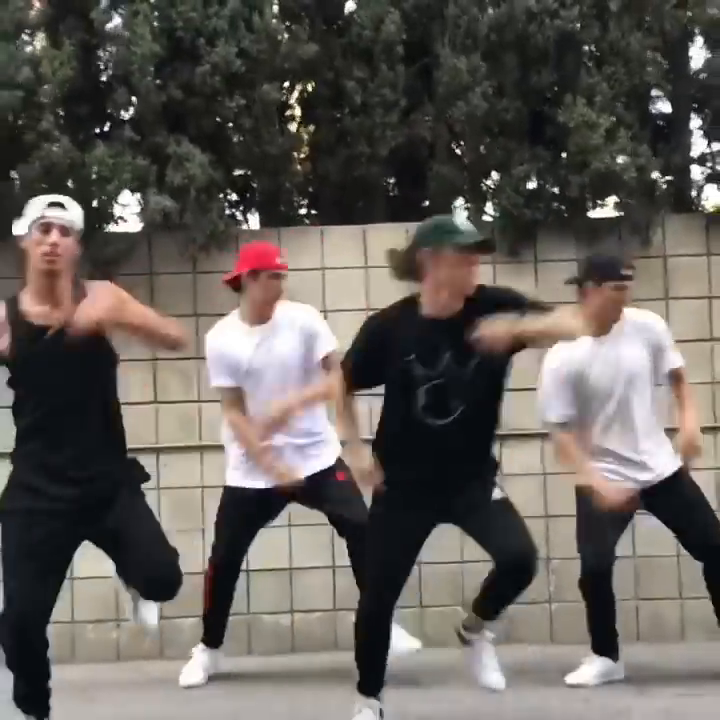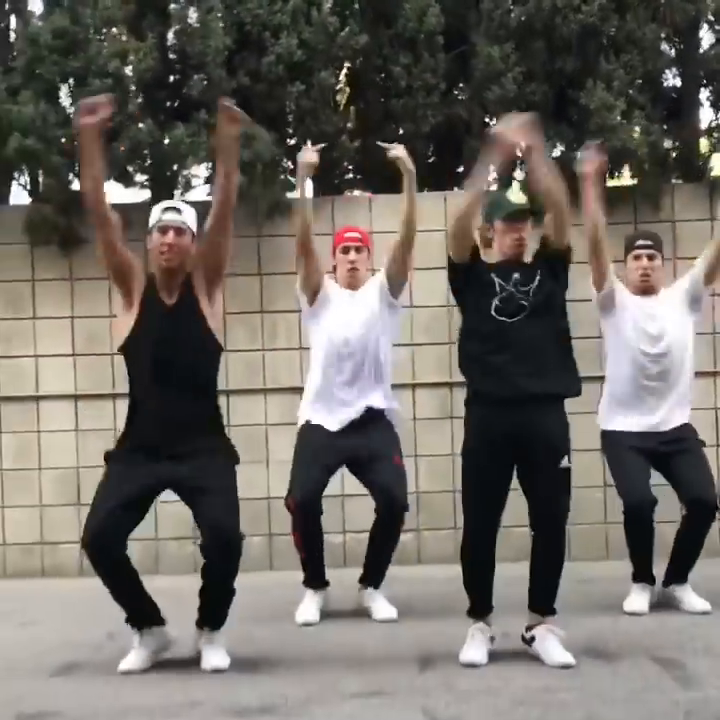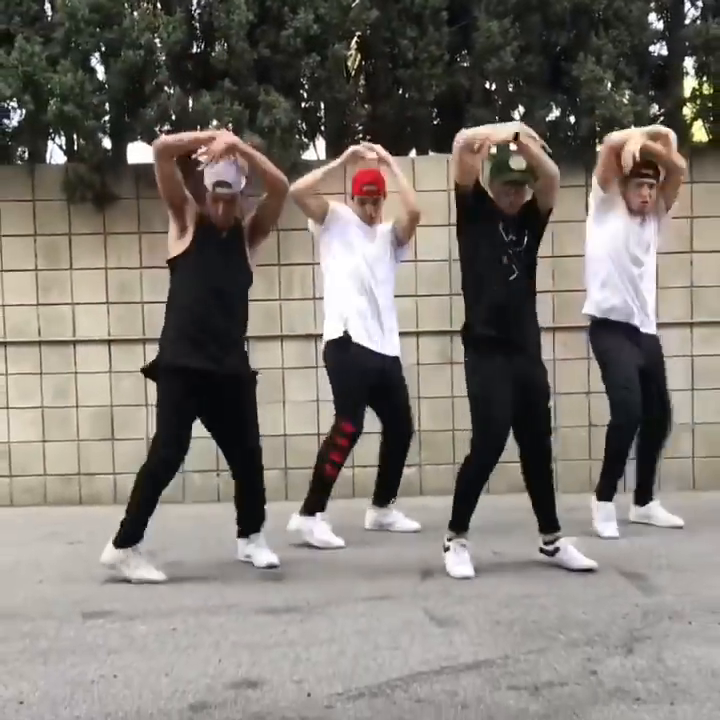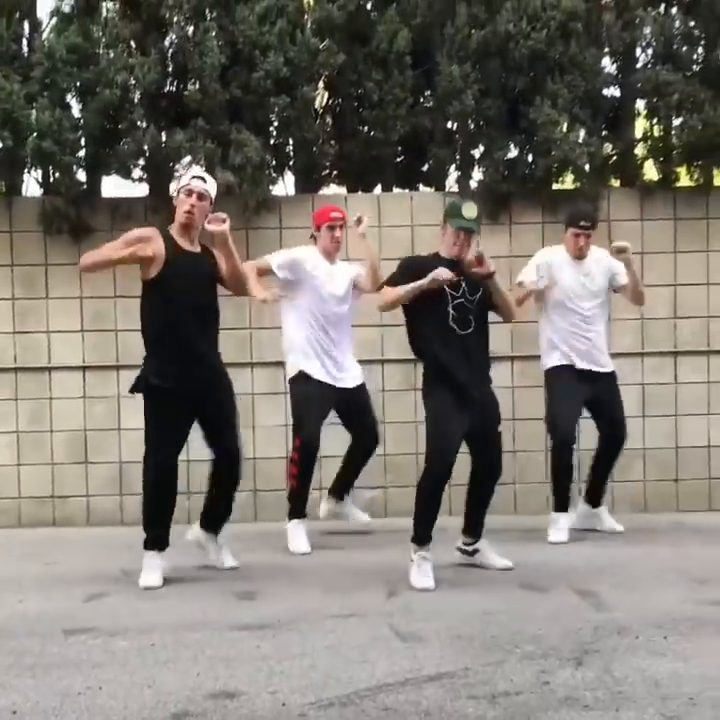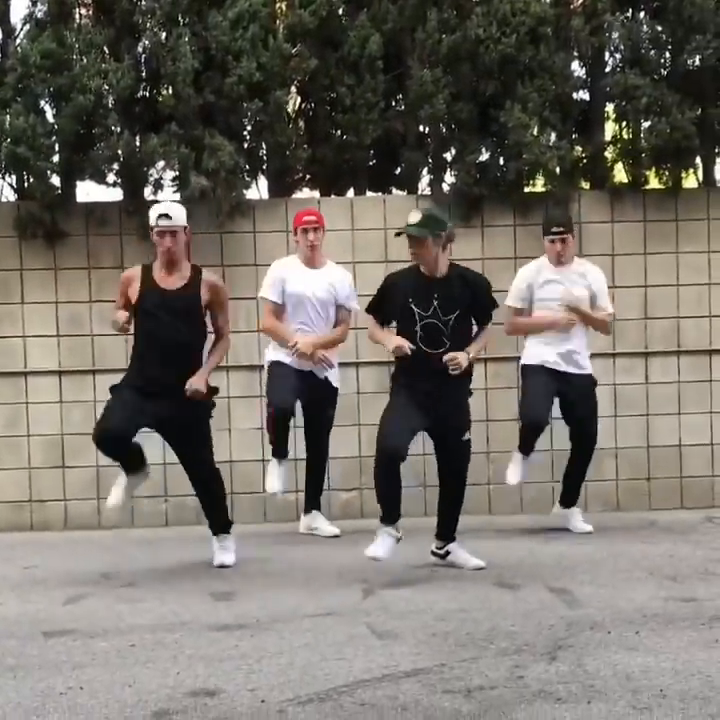
dt=0.7s
person 1, frame 1
left shoulder: (102, 296)
left elbow: (173, 336)
left wrist: (104, 318)
left hip: (107, 480)
left knee: (163, 578)
left ankle: (146, 586)
person 1, frame 2
left shoulder: (206, 285)
right shoulder: (132, 286)
left elbow: (224, 209)
right elbow: (96, 209)
left wrist: (229, 143)
right wrist: (89, 138)
left hip: (203, 447)
right hip: (141, 447)
left knee: (224, 537)
right knee: (99, 535)
left ankle: (211, 632)
right ankle: (149, 631)
person 1, frame 3
left shoulder: (250, 233)
right shoulder: (185, 219)
left elbow: (279, 189)
right elbow: (161, 152)
left wrist: (239, 146)
left hip: (228, 366)
right hip: (180, 362)
left knee: (247, 458)
right knee: (168, 453)
left ankle: (251, 534)
right ankle: (125, 547)
person 1, frame 4
left shoulder: (210, 251)
right shoulder: (148, 239)
left elbow: (240, 287)
right elbow: (87, 262)
left wrist: (224, 238)
right wrist: (133, 255)
left hip: (209, 369)
right hip: (164, 373)
left knee: (229, 457)
right knee: (161, 461)
left ankle: (209, 532)
right ankle: (155, 552)
person 1, frame 5
left shoulder: (208, 283)
right shoulder: (133, 278)
left elbow: (224, 335)
right elbow: (121, 316)
left wrist: (204, 373)
right wrist: (120, 320)
left hip: (187, 390)
right hip: (141, 385)
left knee: (202, 472)
right knee: (107, 433)
left ankle: (222, 535)
right ankle: (133, 467)
person 2, frame 1
left shoulder: (494, 306)
right shoulder: (386, 327)
left elbow: (570, 323)
right elbow: (345, 384)
left wrist: (517, 330)
right wrist: (357, 449)
left hip: (469, 475)
right hip: (402, 482)
left knee: (520, 560)
right knee: (378, 596)
left ankle: (477, 628)
person 2, frame 2
left shoulder: (551, 264)
right shoulder: (469, 271)
left elbow: (561, 212)
right elbow: (458, 227)
left wrist: (532, 148)
right wrist: (492, 155)
left hip: (544, 410)
right hip: (488, 412)
left knee: (551, 524)
right knee: (480, 526)
left ankle: (540, 625)
right ankle: (480, 623)
person 2, frame 3
left shoulder: (533, 216)
right shoulder: (475, 210)
left elbow: (549, 178)
right elbow: (464, 145)
left wrist: (525, 143)
right wrist: (507, 131)
left hip: (525, 351)
right hip: (485, 351)
left knee: (538, 450)
right knee: (487, 448)
left ankle: (552, 538)
right ankle: (456, 539)
person 2, frame 4
left shoulder: (475, 271)
right shoulder: (416, 266)
left elbow: (509, 314)
right elbow: (384, 301)
left wrist: (489, 277)
right wrist: (429, 281)
left hip: (478, 384)
right hip: (442, 385)
left knee: (489, 466)
right knee: (440, 463)
left ankle: (471, 542)
right ankle: (421, 551)
person 2, frame 5
left shoulder: (471, 282)
right shoulder: (397, 283)
left elbow: (489, 326)
right elbow: (374, 324)
left wrist: (469, 353)
right wrist: (388, 338)
left hip: (453, 393)
right hip: (409, 391)
left knee: (454, 475)
right knee: (389, 450)
left ankle: (444, 545)
right ankle: (388, 527)
person 3, frame 1
left shoulder: (302, 320)
right shoulder: (220, 338)
left elbow: (337, 377)
right elbow: (234, 414)
left wrist: (292, 404)
right wrist: (265, 457)
left hip: (316, 457)
right hip: (252, 468)
left knee: (361, 529)
right knee: (224, 558)
right ankle: (210, 647)
person 3, frame 2
left shoulder: (384, 292)
right shoulder: (319, 294)
left elbow: (404, 245)
right elbow: (305, 246)
left wrist: (409, 179)
right wrist: (304, 181)
left hip: (371, 418)
right hip: (321, 419)
left knee: (394, 500)
right knee: (300, 502)
left ankle: (372, 587)
right ankle: (314, 588)
person 3, frame 3
left shoulder: (392, 234)
right shoulder: (335, 220)
left elbow: (414, 212)
right elbow: (298, 192)
left wrist: (389, 161)
right wrist: (342, 160)
left hip: (385, 344)
right hip: (347, 340)
left knee: (400, 426)
right knee: (348, 424)
left ankle: (383, 507)
right ankle: (311, 515)
person 3, frame 4
left shoulder: (349, 268)
right shoulder: (298, 258)
left elbow: (374, 285)
right elbow: (250, 268)
left wrist: (365, 239)
right wrist: (257, 290)
left hip: (345, 370)
right hip: (309, 369)
left knee: (368, 434)
right knee: (306, 440)
left ankle: (337, 497)
right ankle: (296, 520)
person 3, frame 5
left shoulder: (340, 276)
right shoulder: (281, 270)
left elbow: (344, 328)
right elbow: (267, 321)
left wrist: (314, 344)
right wrist: (297, 345)
left hip: (323, 369)
right hip: (286, 360)
left knee: (318, 443)
right knee: (279, 407)
left ankle: (312, 513)
right ankle: (279, 459)
person 4, frame 1
left shoulder: (645, 326)
right shoulder: (564, 359)
left elbow: (677, 376)
right elbow: (561, 435)
right wrist: (598, 482)
left hip: (661, 469)
right hip: (603, 478)
right knee: (594, 568)
right ankle: (604, 657)
person 4, frame 2
right shoulder: (613, 301)
right elbow: (595, 245)
right wrist: (591, 186)
left hip: (675, 427)
right hip: (623, 429)
right knee: (639, 502)
left ankle: (676, 582)
right ankle: (642, 583)
person 4, frame 3
left shoulder: (655, 215)
right shoulder: (606, 204)
left elbow: (678, 172)
right elbow: (610, 145)
left wrist: (658, 146)
left hip: (645, 330)
right hip: (610, 325)
left knee: (657, 416)
right knee: (627, 411)
left ankle: (644, 502)
right ankle: (604, 501)
person 4, frame 4
left shoulder: (605, 260)
right shoulder: (545, 260)
left elbow: (637, 300)
right elbow: (516, 300)
left wrist: (628, 263)
right wrist: (532, 290)
left hip: (600, 365)
right hip: (562, 365)
left knee: (615, 436)
right knee: (563, 435)
left ankle: (591, 507)
right ankle: (561, 513)
person 4, frame 5
left shoulder: (591, 274)
right shoulder: (530, 275)
left elbow: (607, 326)
right elbow: (511, 325)
left wrist: (583, 312)
right wrist: (547, 320)
left hip: (578, 368)
right hip: (538, 363)
left knee: (586, 441)
right knee: (534, 418)
left ankle: (568, 506)
right ankle: (523, 454)
